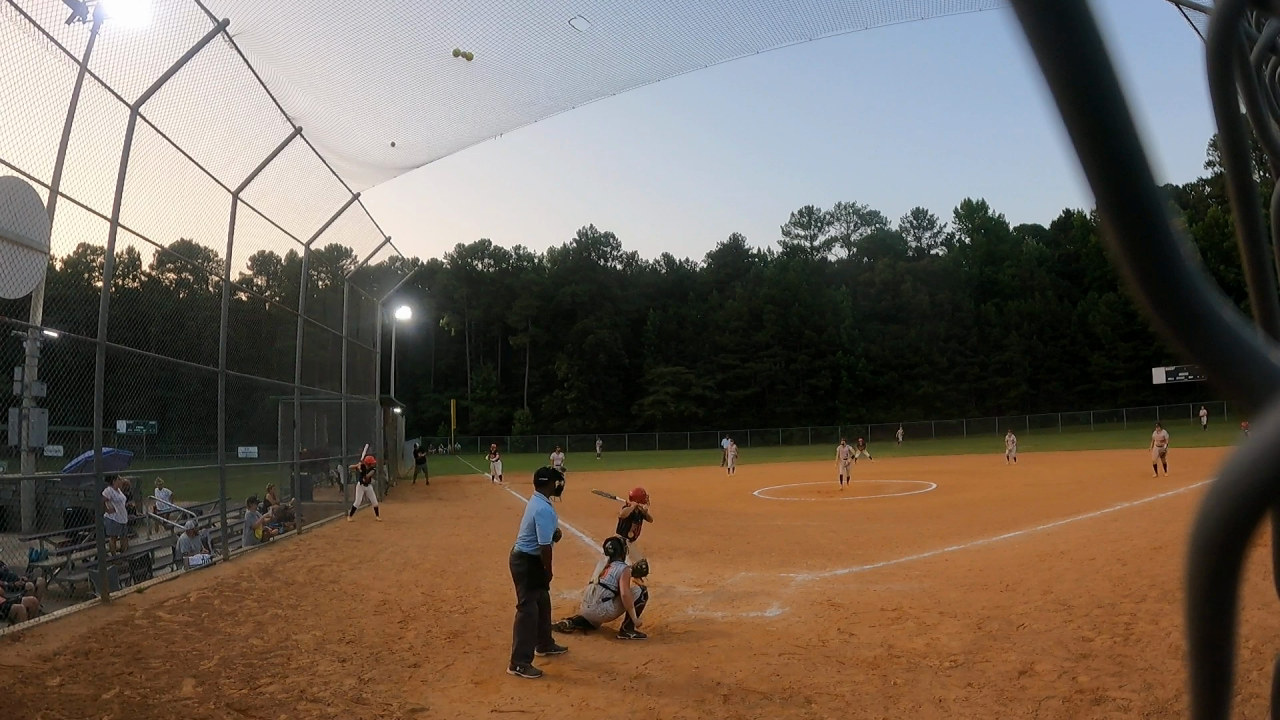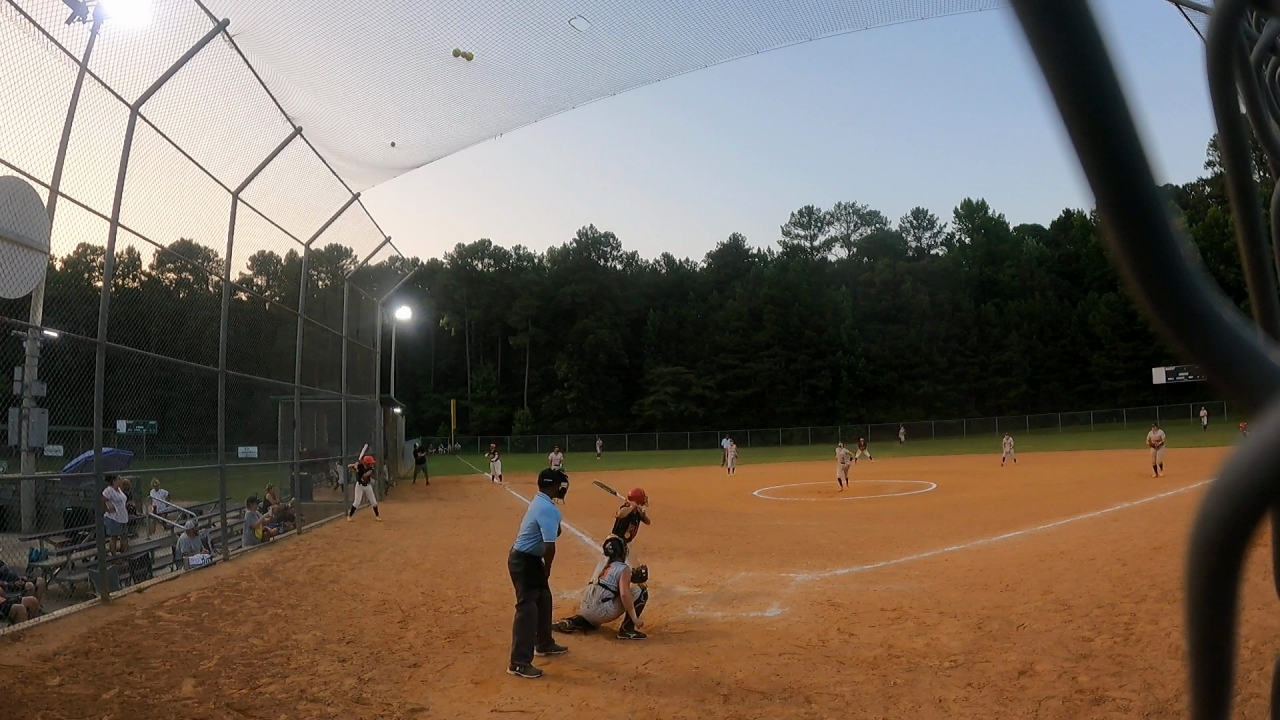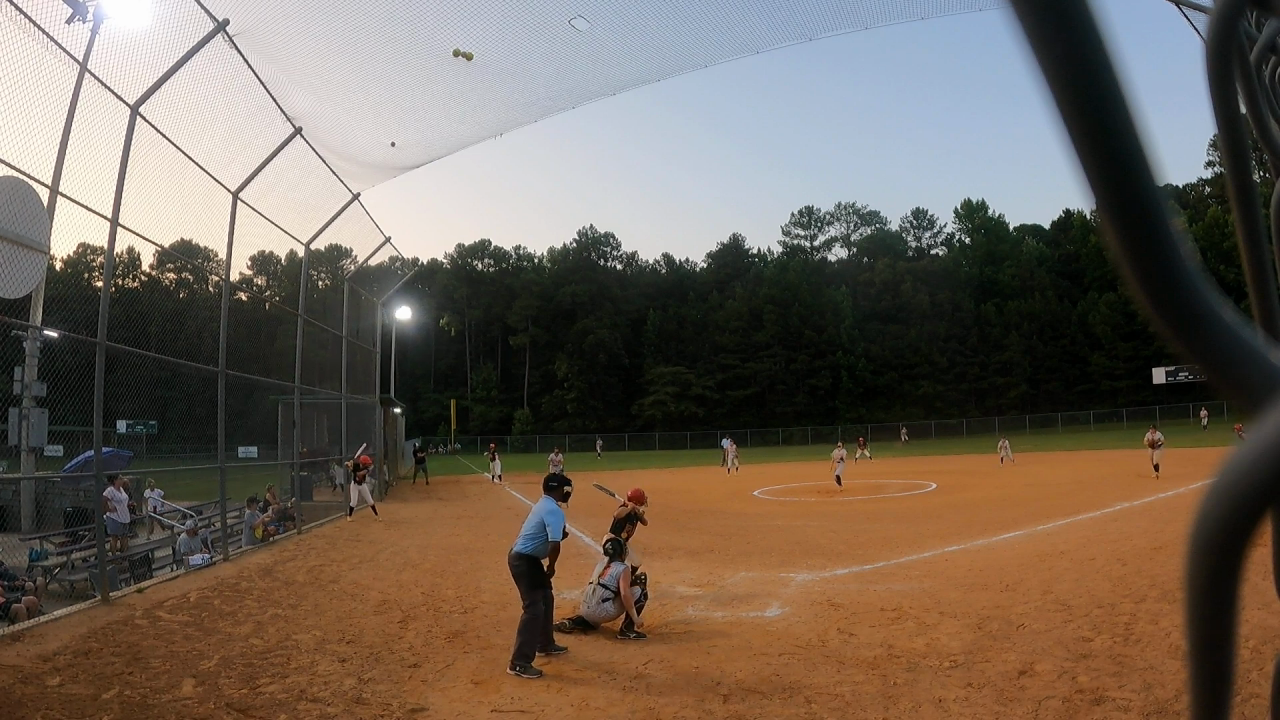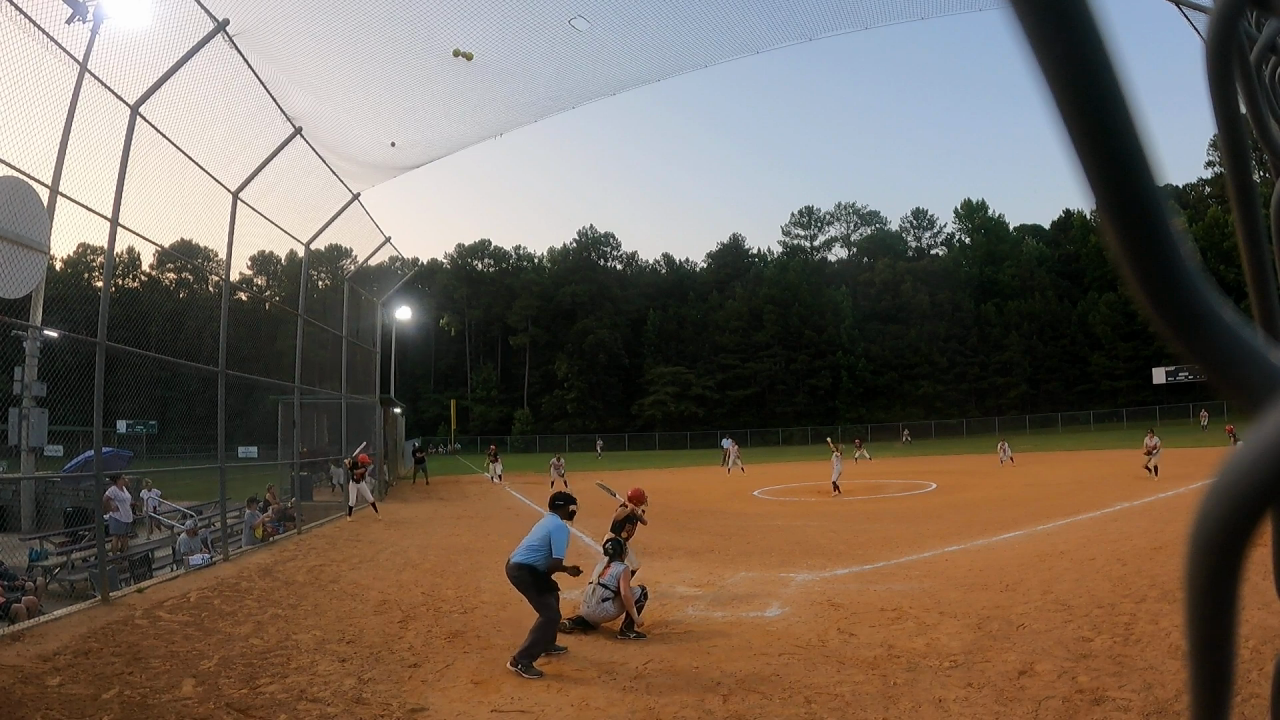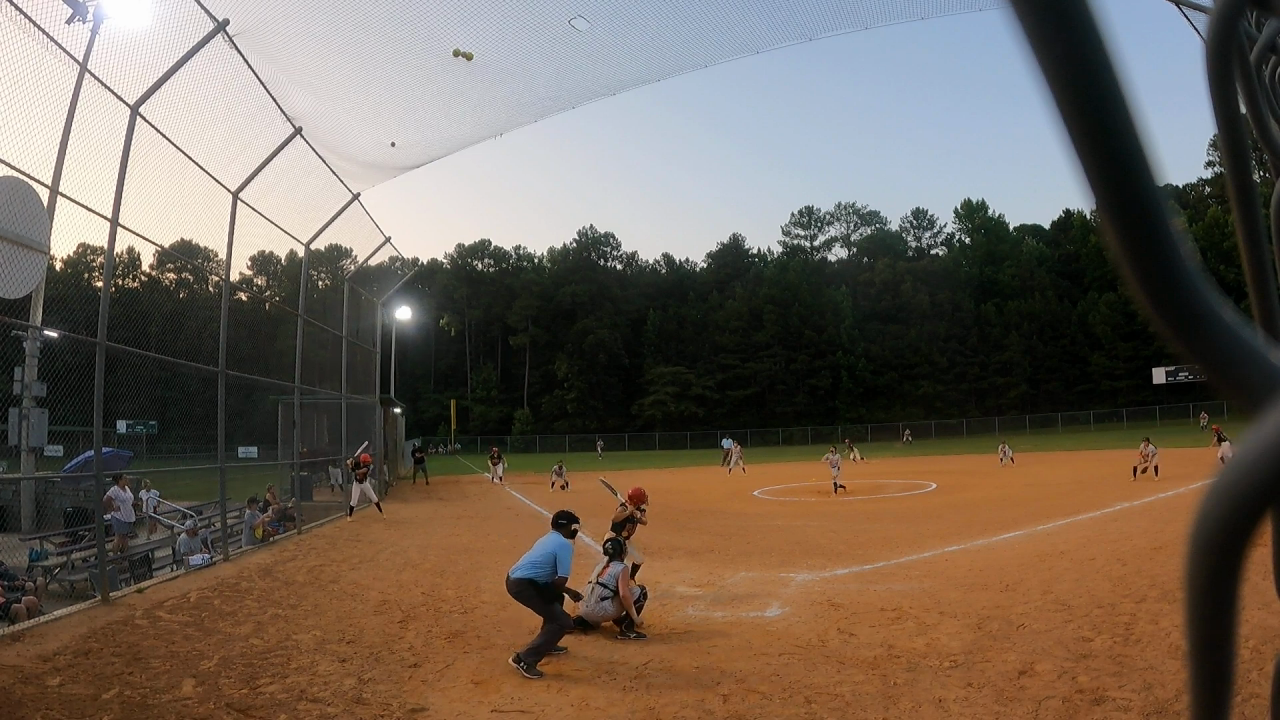
dt=0.2s
person 1, frame 1
left shoulder: (536, 501)
right shoulder: (545, 509)
right elbow: (545, 547)
left wrist: (554, 532)
right wrist: (549, 570)
left hip: (526, 558)
right hip: (526, 561)
left knee: (542, 601)
right knee: (528, 609)
left ankle: (544, 645)
right ankle: (519, 662)
person 1, frame 2
left shoulder: (539, 501)
right shoulder: (549, 508)
right elbow: (549, 545)
left wrist: (553, 538)
right wrist: (547, 568)
left hip: (527, 557)
right hip: (524, 560)
left knee: (544, 600)
right knee: (527, 609)
left ankle: (544, 645)
right ankle: (518, 663)
person 1, frame 3
left shoulder: (542, 505)
right shoulder: (554, 510)
right elbow: (555, 545)
left wrist: (560, 535)
right wrist: (551, 567)
left hip: (522, 558)
right hip: (525, 561)
left knee: (546, 599)
right knee: (534, 609)
left ankle: (545, 644)
right ankle: (519, 663)
person 1, frame 4
left shoulder: (546, 521)
right shoulder: (560, 526)
right elbow: (556, 563)
left wrist: (567, 569)
right wrist: (549, 575)
left hip: (516, 566)
right hip: (523, 571)
left knee: (551, 595)
right knee: (550, 614)
left ankle: (547, 644)
right ankle: (521, 661)
person 1, frame 5
left shoulder: (546, 539)
right shoulder: (564, 545)
right elbow: (561, 581)
left wrist: (568, 591)
left hip: (515, 581)
right hip: (524, 585)
left knee: (556, 598)
right knee: (563, 622)
left ankle: (548, 643)
right ankle: (524, 659)
